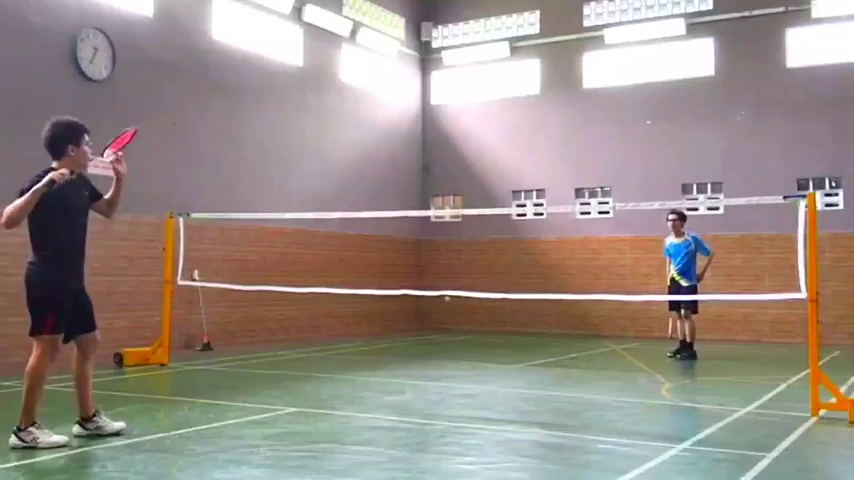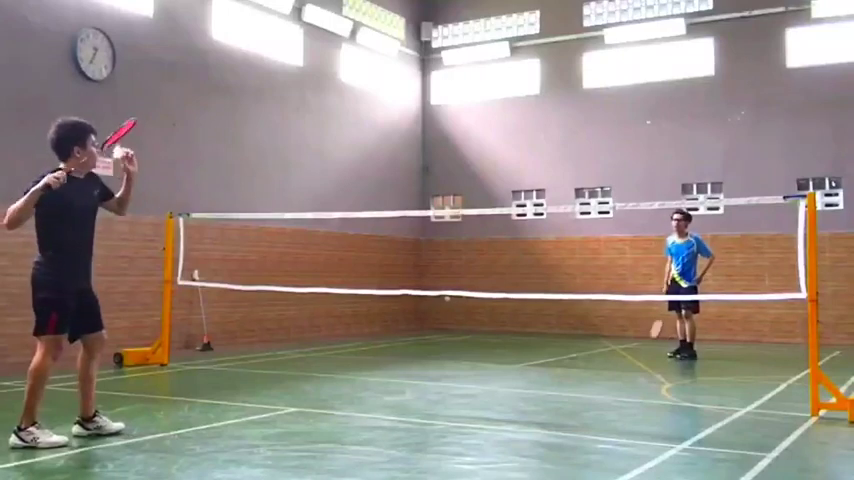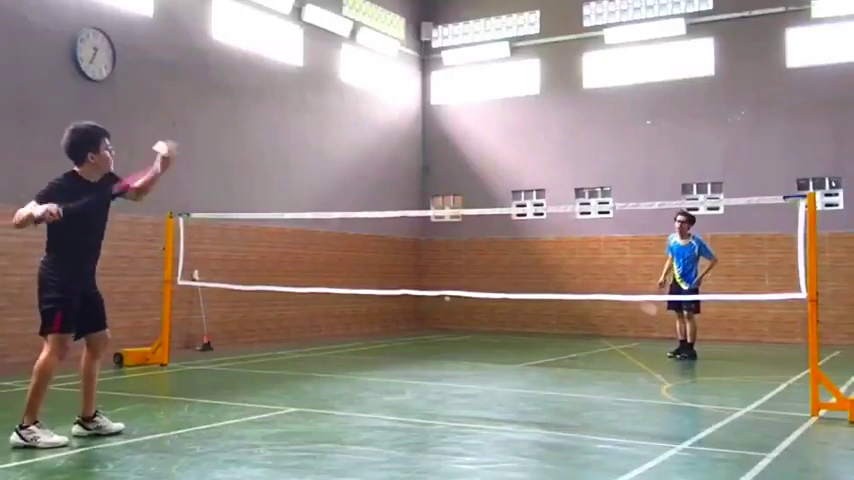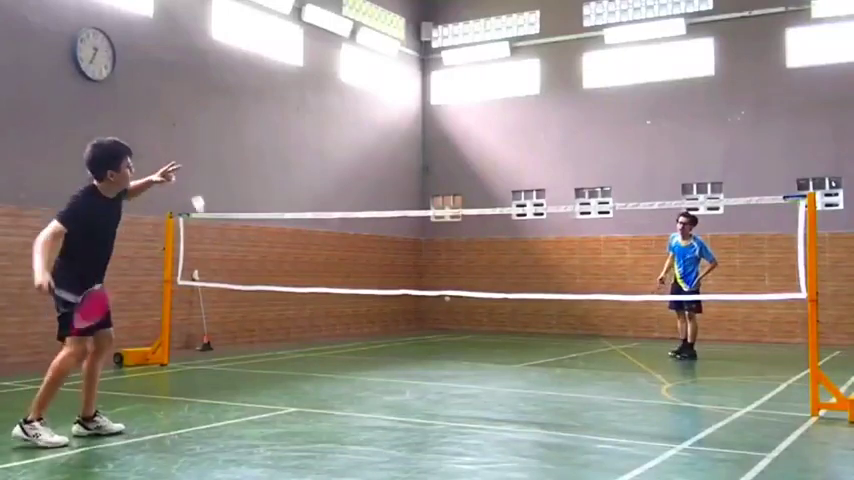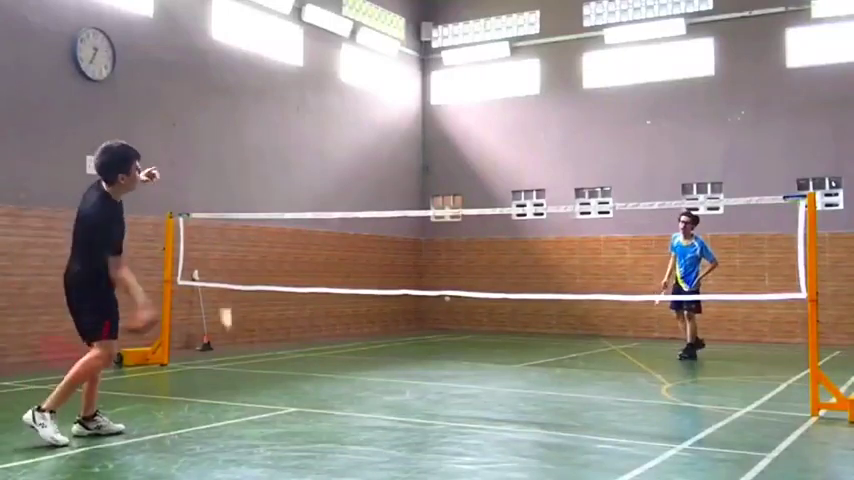
dt=0.2s
person 1, frame 1
left shoulder: (80, 182)
right shoulder: (43, 181)
left elbow: (108, 210)
left wrist: (119, 178)
right wrist: (43, 186)
left hip: (72, 280)
right hip: (47, 280)
left knee: (89, 342)
right knee: (47, 347)
left ankle: (88, 418)
person 1, frame 2
left shoulder: (90, 182)
right shoulder: (50, 183)
left elbow: (120, 208)
right elbow: (10, 221)
left wrist: (130, 176)
right wrist: (38, 189)
left hip: (80, 280)
right hip: (53, 279)
left knee: (95, 342)
right knee: (50, 347)
left ankle: (88, 417)
right ankle: (25, 428)
person 1, frame 3
left shoulder: (107, 181)
right shoulder: (62, 186)
left elbow: (137, 192)
right elbow: (18, 219)
left wrist: (158, 169)
right wrist: (38, 211)
left hip: (85, 279)
right hip: (59, 279)
left knee: (98, 341)
right knee: (56, 346)
left ankle: (88, 417)
right ankle: (27, 426)
person 1, frame 4
left shoulder: (115, 193)
right shoulder: (83, 202)
left elbow: (131, 191)
right elbow: (48, 236)
left wrist: (153, 180)
right wrist: (41, 271)
left hip: (91, 282)
right hip: (72, 283)
left knee: (103, 341)
right knee: (77, 347)
left ankle: (88, 417)
right ankle: (31, 422)
person 1, frame 5
left shoulder: (103, 189)
right shoulder: (102, 213)
left elbow: (122, 186)
right elbow: (117, 269)
left wrist: (141, 179)
right wrist: (143, 304)
left hip: (93, 284)
right hip: (91, 287)
left knee: (100, 348)
right knee: (103, 351)
left ankle: (88, 417)
right ankle: (44, 411)
person 2, frame 1
left shoulder: (692, 239)
right shoulder: (667, 242)
left elbow: (710, 254)
left wrist: (702, 272)
right wrist: (669, 283)
left hip: (688, 282)
right hip: (674, 282)
left knee: (686, 314)
right knee: (678, 315)
left ankle: (690, 349)
right ankle: (682, 346)
person 2, frame 2
left shoulder: (695, 240)
right shoulder: (669, 240)
left elbow: (711, 257)
left wrist: (701, 275)
right wrist: (666, 283)
left hip: (689, 283)
right hip: (674, 282)
left knee: (687, 314)
right knee: (679, 315)
left ankle: (690, 349)
right ankle: (682, 346)
person 2, frame 3
left shoulder: (697, 242)
right shoulder: (671, 239)
left elbow: (713, 259)
left wrist: (701, 276)
right wrist: (663, 277)
left hip: (690, 284)
right hip: (676, 282)
left knee: (688, 315)
right knee: (679, 315)
left ankle: (690, 350)
right ankle: (682, 346)
person 2, frame 4
left shoulder: (698, 243)
right shoulder: (673, 238)
left elbow: (714, 263)
left wrist: (700, 277)
right wrist: (663, 273)
left hip: (691, 284)
right hip: (677, 282)
left knee: (690, 315)
right knee: (680, 314)
left ankle: (690, 350)
right ankle: (684, 345)
person 2, frame 5
left shoulder: (699, 243)
right shoulder: (675, 238)
left elbow: (714, 263)
left wrist: (700, 277)
right wrist: (667, 277)
left hip: (691, 285)
right hip: (678, 283)
left knee: (689, 314)
right knee: (679, 314)
left ankle: (691, 349)
right ankle: (695, 341)
